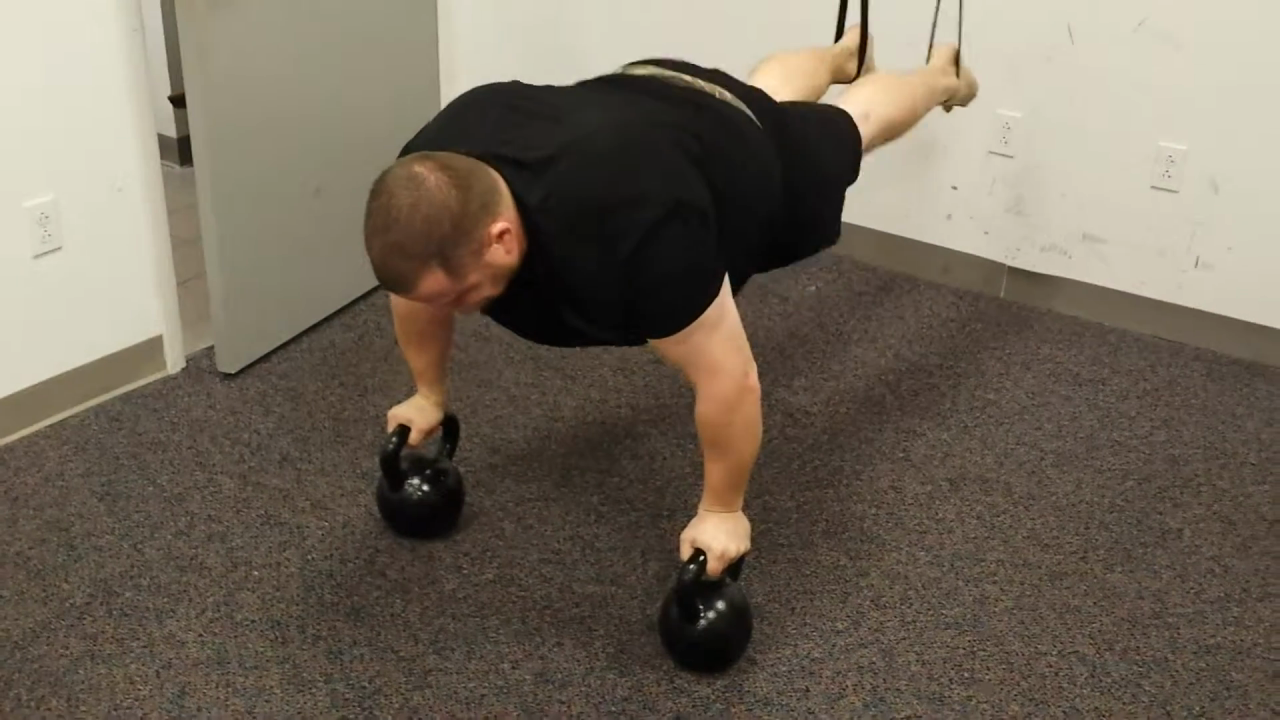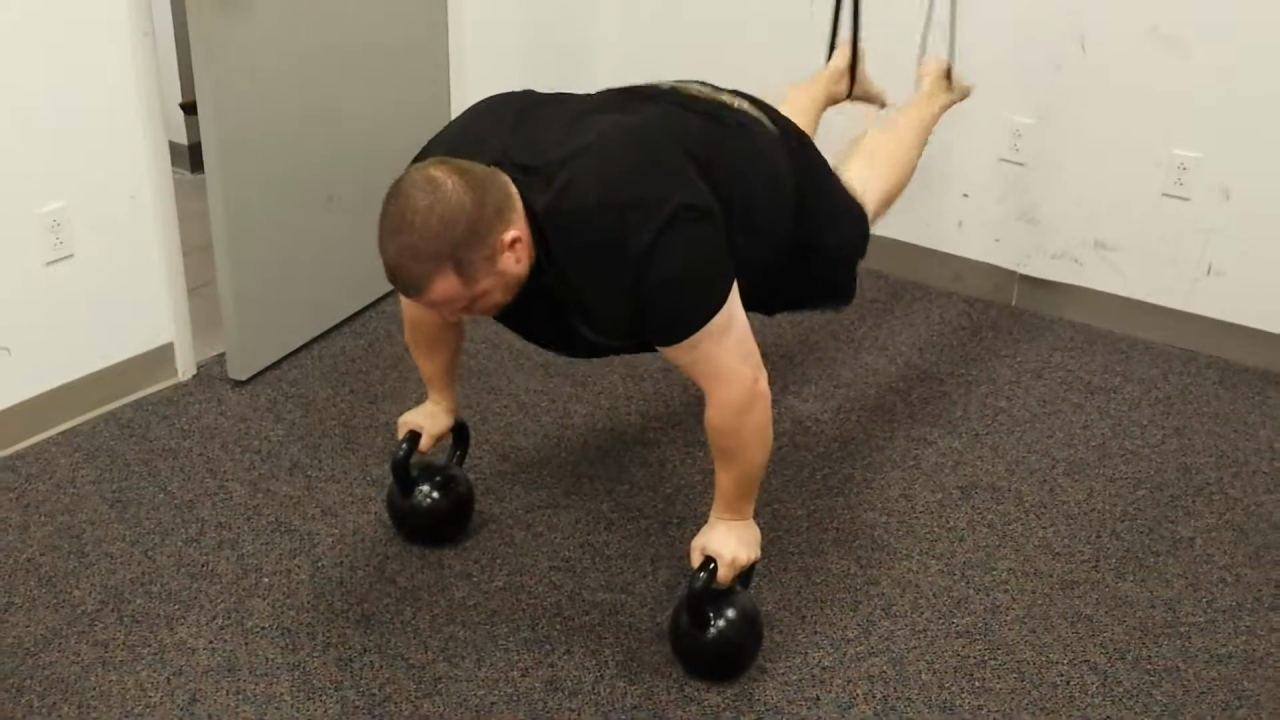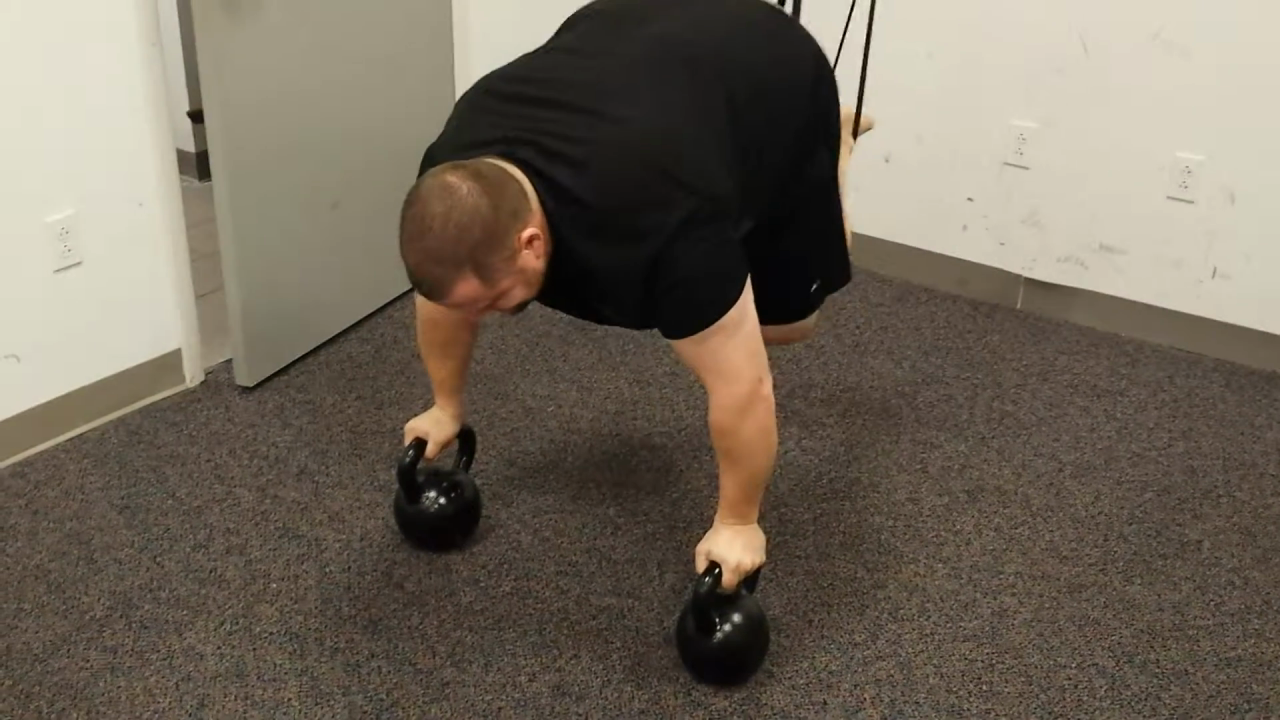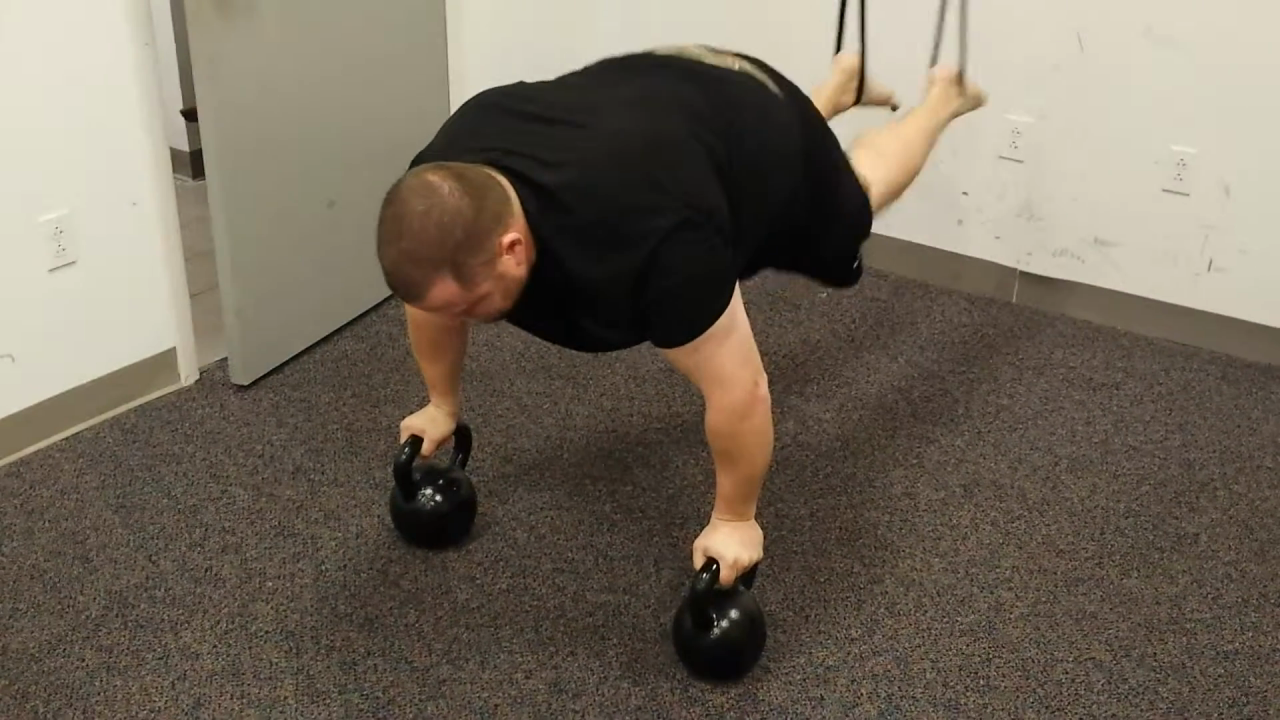
dt=0.5s
person 1, frame 1
left shoulder: (627, 232)
right shoulder: (435, 171)
left elbow: (730, 380)
right elbow: (416, 290)
left wrist: (722, 512)
right wrist: (429, 395)
left hip: (746, 158)
right hip: (648, 102)
left knee: (849, 124)
right knee: (766, 96)
left ankle: (939, 78)
right ankle: (845, 54)
person 1, frame 2
left shoulder: (637, 241)
right shoulder: (445, 184)
left elbow: (740, 387)
right elbow: (425, 295)
left wrist: (733, 519)
right wrist: (439, 401)
left hip: (762, 179)
right hip: (659, 125)
left knee: (846, 202)
left ankle: (932, 93)
right ankle: (837, 76)
person 1, frame 3
left shoulder: (649, 226)
right shoulder: (454, 169)
left elbow: (743, 385)
right elbow: (441, 288)
left wrist: (738, 525)
right wrist: (447, 407)
left hip: (774, 75)
left knee: (784, 321)
left ankle: (838, 139)
person 1, frame 4
left shoulder: (637, 238)
right shoulder: (447, 179)
left elbow: (739, 390)
right elbow: (435, 301)
left wrist: (735, 521)
right wrist: (441, 404)
left hip: (758, 124)
left knee: (852, 200)
left ankle: (941, 97)
right ankle: (843, 80)
